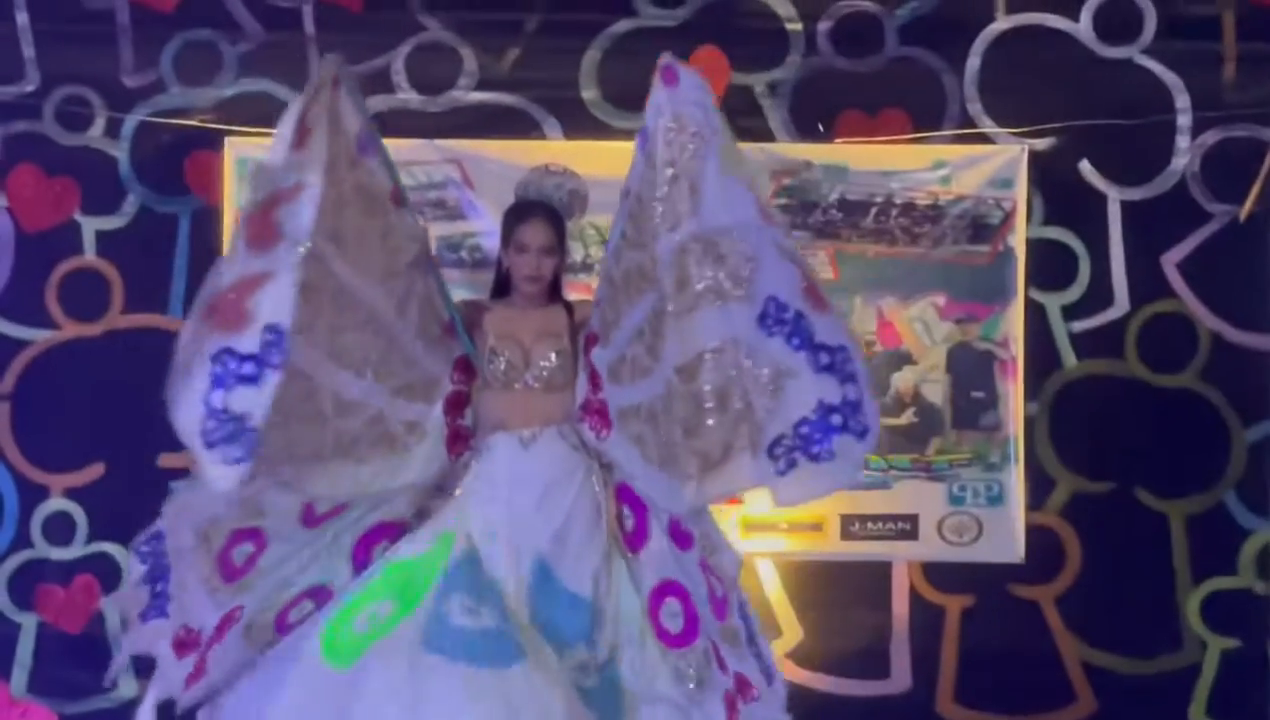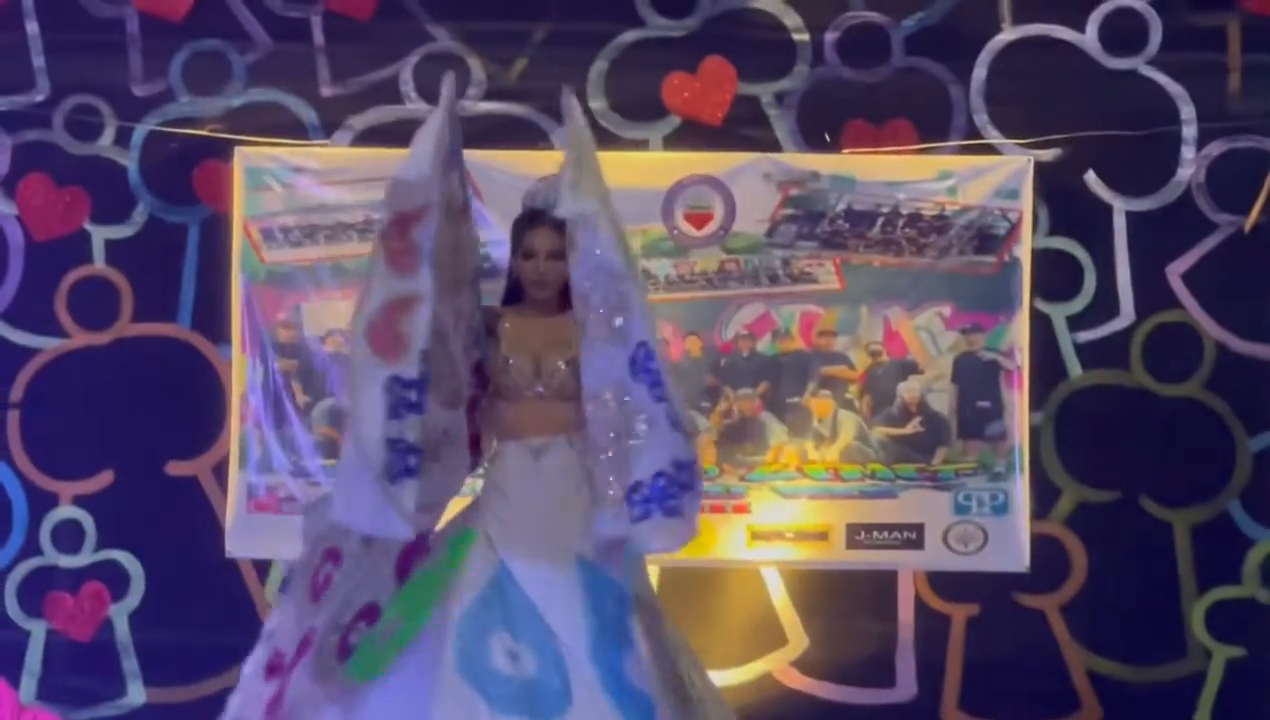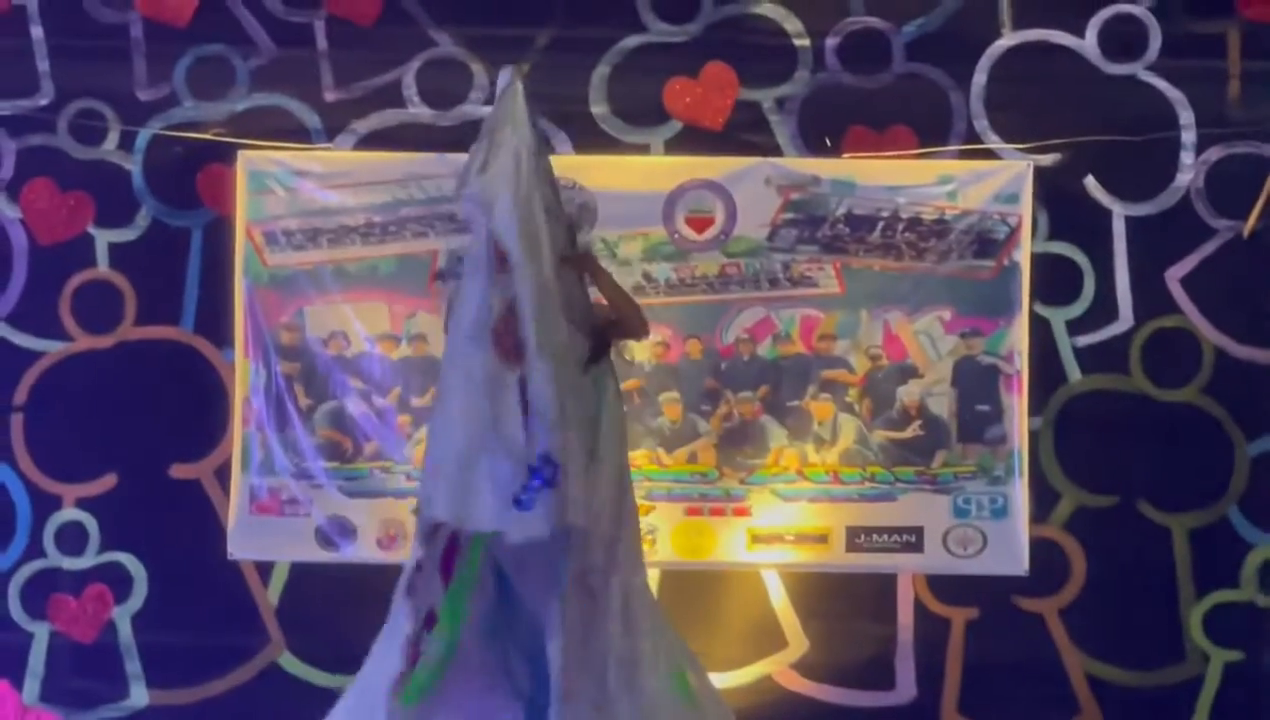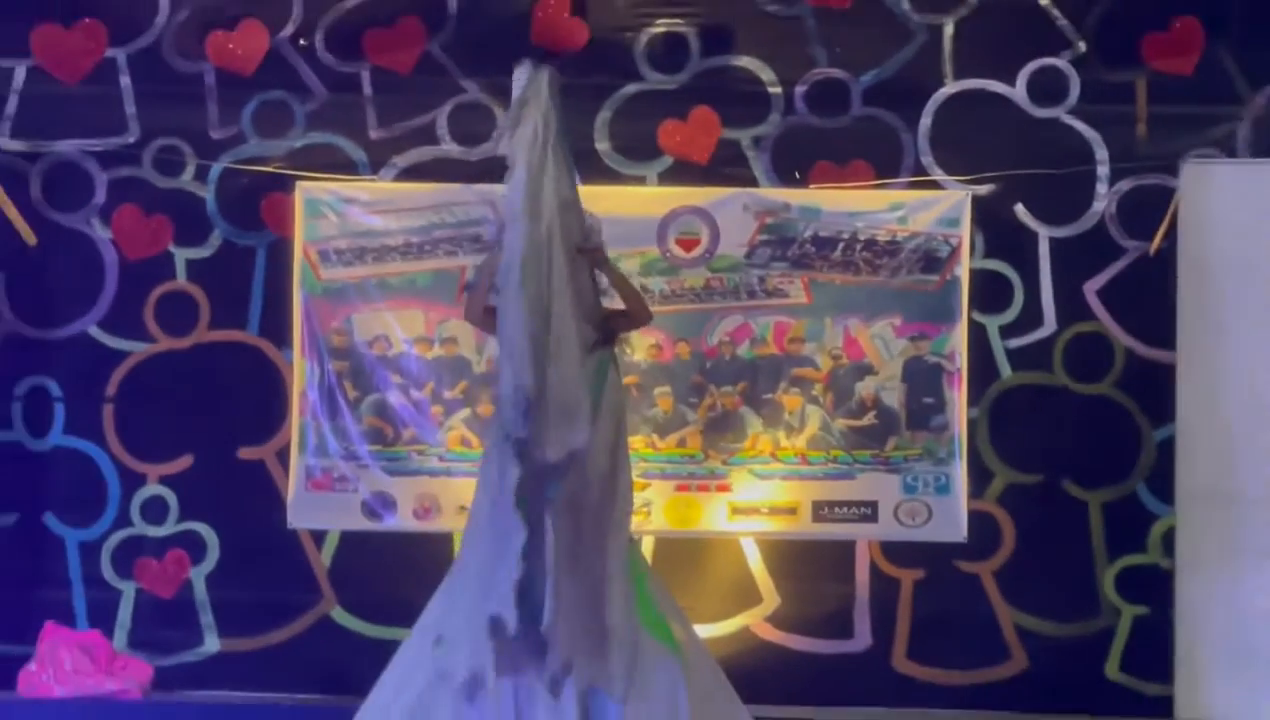
dt=0.4s
person 1, frame 1
left shoulder: (588, 319)
right shoulder: (470, 322)
left elbow: (665, 298)
right elbow: (396, 295)
left hip: (573, 491)
right hip: (492, 493)
left knee: (577, 633)
right knee: (458, 626)
person 1, frame 2
left shoulder: (586, 326)
right shoulder: (489, 326)
left elbow: (638, 339)
right elbow: (438, 311)
left wrist: (597, 261)
left hip: (576, 491)
right hip: (510, 491)
left knee: (584, 625)
right knee: (487, 617)
person 1, frame 3
left shoulder: (589, 325)
right shoulder: (506, 325)
left elbow: (637, 324)
right elbow: (459, 322)
left wrist: (590, 267)
right wrist: (485, 250)
left hip: (579, 493)
right hip: (513, 487)
left knee: (584, 616)
right knee: (504, 616)
person 1, frame 4
left shoulder: (595, 329)
right shoulder: (520, 330)
left elbow: (642, 313)
right elbow: (474, 309)
left wrist: (602, 263)
right wrist: (503, 249)
left hip: (583, 481)
right hip: (530, 477)
left knee: (589, 587)
right knee: (522, 581)
